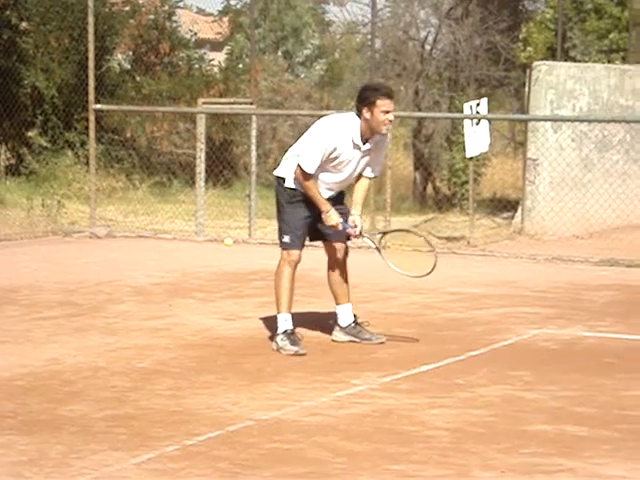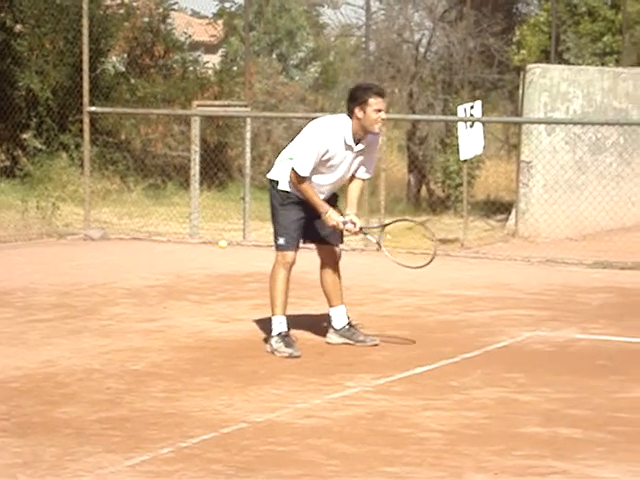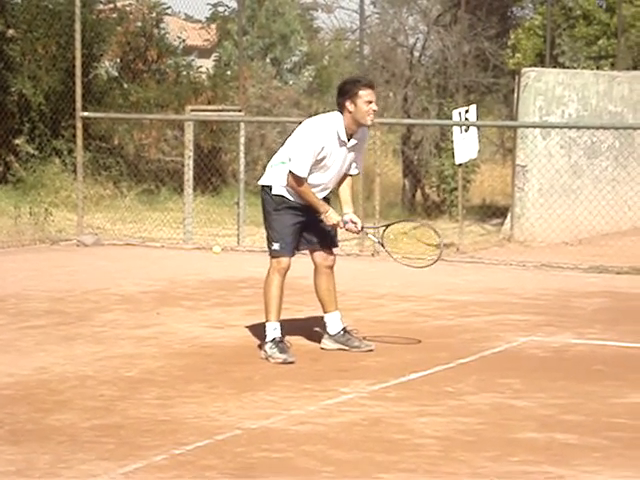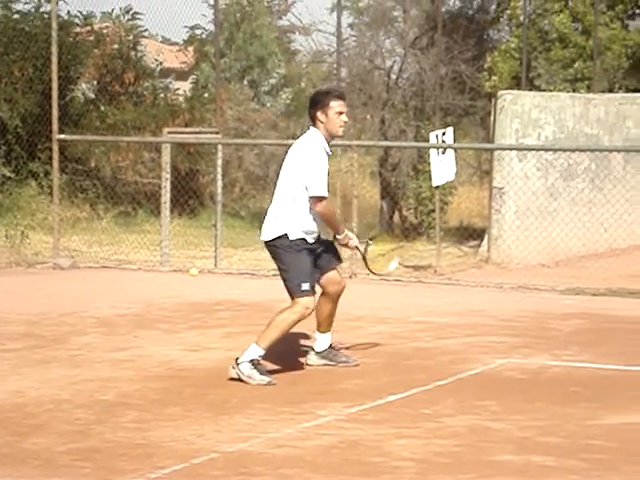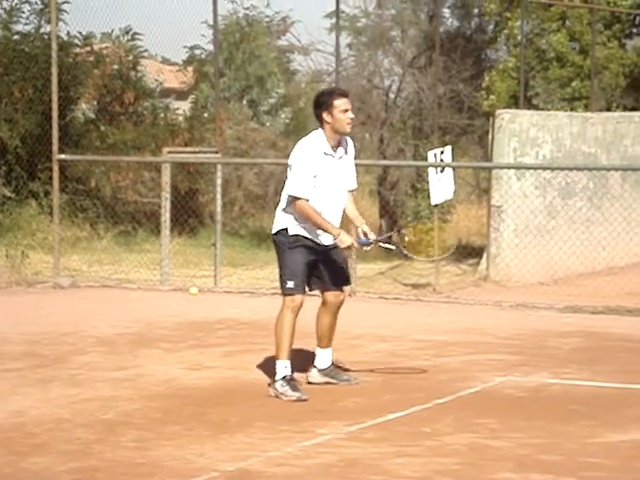
dt=1s
person 1, frame 1
left shoulder: (380, 138)
right shoulder: (332, 131)
left elbow: (365, 175)
right elbow: (303, 175)
left wrist: (355, 213)
right wrist: (326, 210)
left hip: (330, 191)
right hip: (295, 186)
left knee: (339, 252)
right knee: (291, 255)
left ankle: (345, 323)
right ankle: (284, 330)
person 1, frame 2
left shoulder: (374, 139)
right shoulder: (324, 132)
left elbow: (358, 176)
right elbow: (297, 177)
left wrist: (351, 212)
right wrist: (326, 211)
left hip: (324, 193)
right hip: (289, 188)
left knee: (331, 255)
right knee: (286, 256)
left ankle: (339, 325)
right ankle: (278, 333)
person 1, frame 3
left shoulder: (361, 133)
right shoulder: (317, 131)
left elbow: (347, 174)
right elbow: (294, 181)
left wrist: (348, 211)
right wrist: (325, 211)
left hip: (316, 197)
right hip: (282, 193)
left knee: (326, 261)
right knee: (281, 263)
left ankle: (335, 331)
right ankle: (272, 339)
person 1, frame 4
left shoulder: (316, 146)
right shoulder: (313, 150)
right elbow: (319, 204)
left wrist: (338, 232)
right wrist: (341, 232)
left hip: (304, 234)
right hip: (287, 235)
left knee: (335, 284)
right knee: (304, 304)
left ankle: (321, 349)
right ankle: (247, 360)
person 1, frame 5
left shoulder: (347, 147)
right shoulder: (307, 150)
left elbow: (347, 193)
right elbow: (298, 203)
left wrist: (360, 225)
right wrist: (337, 233)
left hip: (325, 237)
right hip: (293, 233)
left knee: (334, 297)
right knee: (294, 302)
left ankle: (323, 367)
right ankle: (281, 377)
